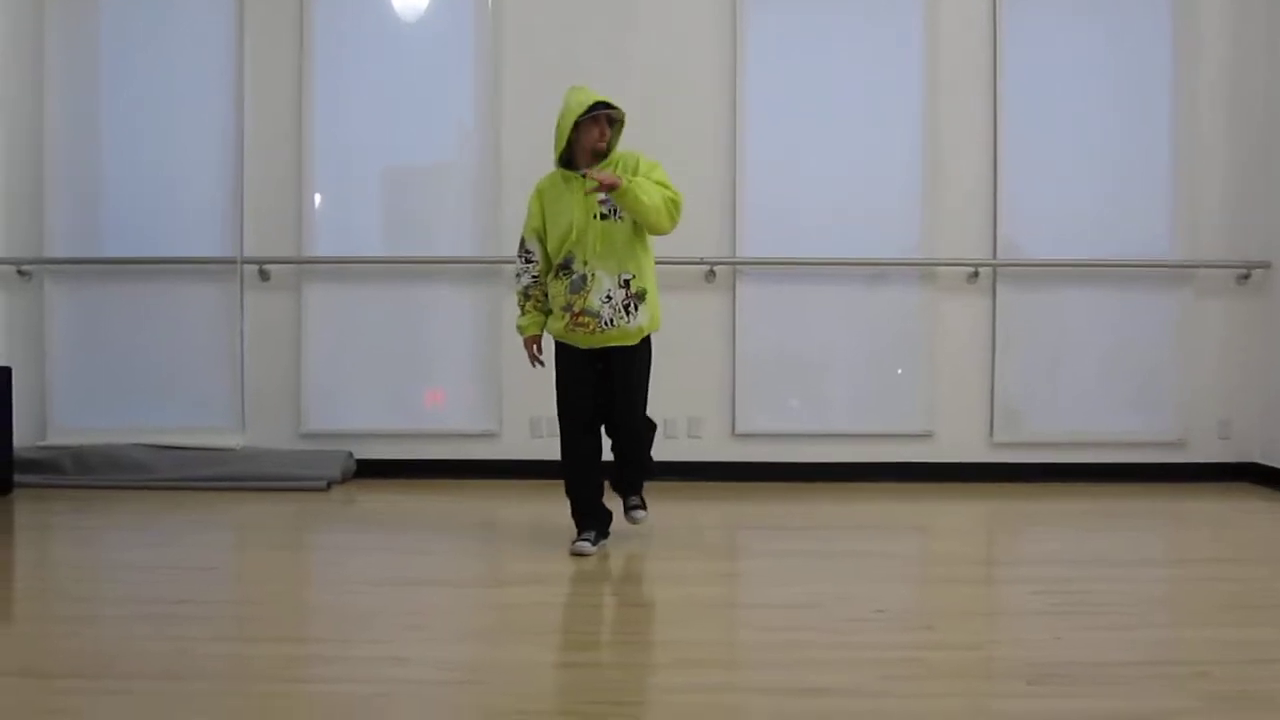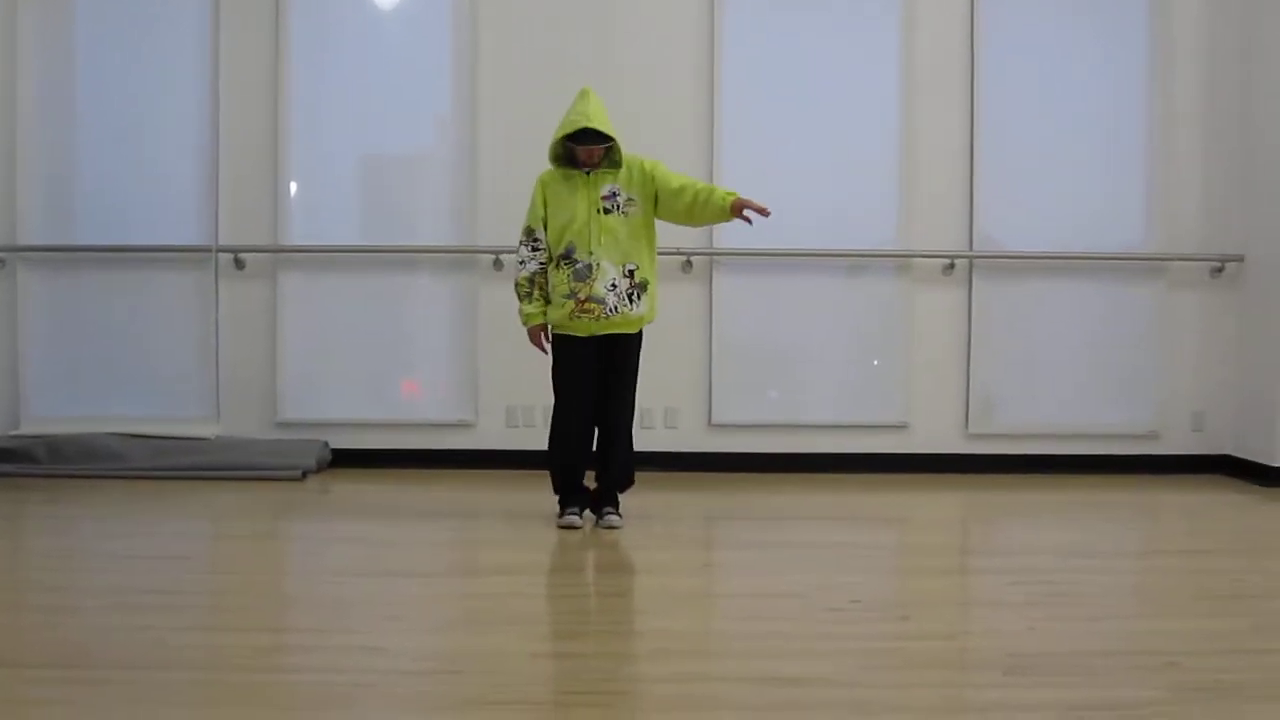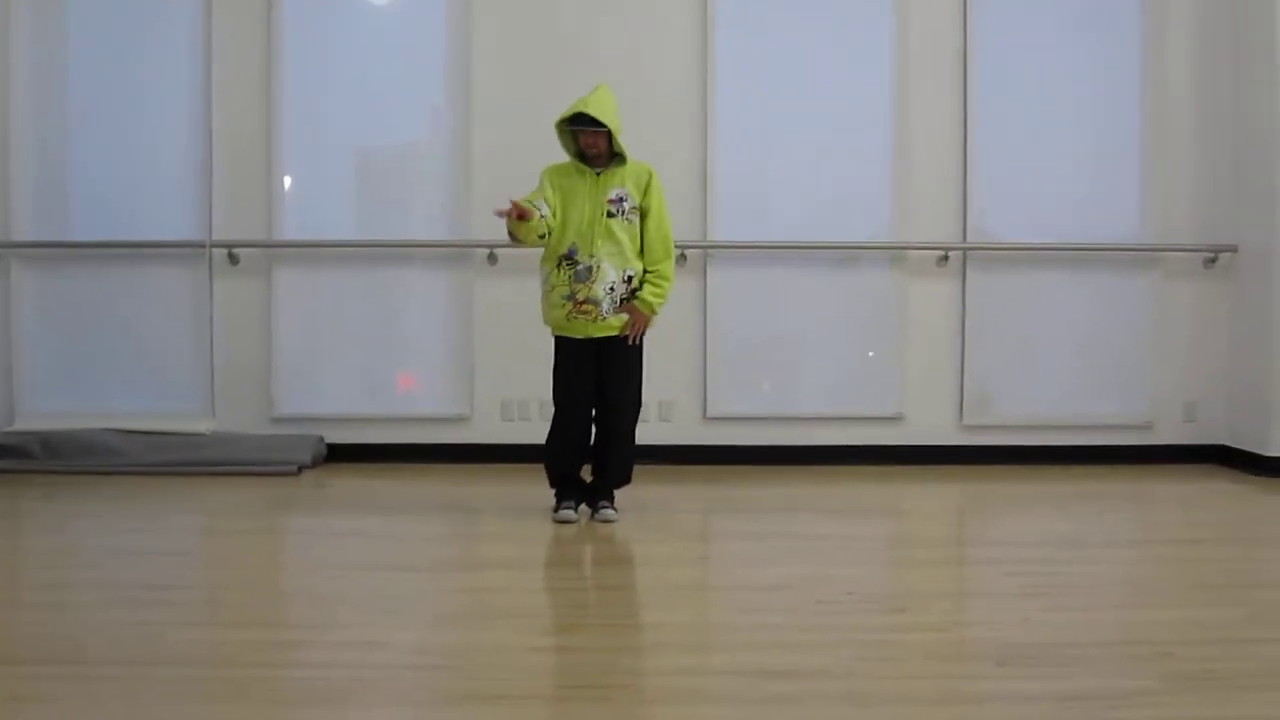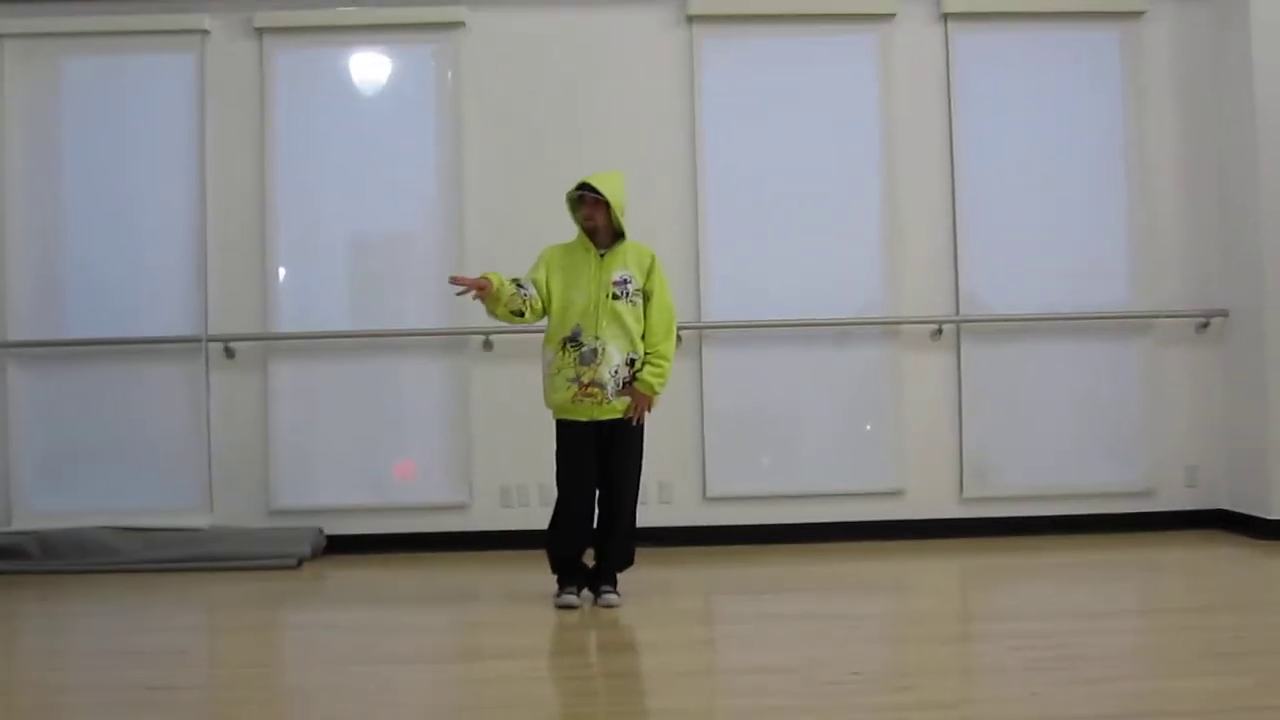
dt=1s
person 1, frame 1
left shoulder: (634, 168)
right shoulder: (548, 190)
left elbow: (665, 213)
right elbow: (532, 262)
left wrist: (622, 186)
right wrist: (531, 322)
left hip: (629, 329)
right hip: (573, 333)
left knee: (628, 420)
right knee: (578, 429)
left ankle: (631, 485)
right ankle: (590, 521)
person 1, frame 2
left shoulder: (639, 173)
right shoulder: (550, 183)
left elbow: (686, 195)
right elbow: (532, 253)
left wrist: (728, 203)
right wrist: (533, 313)
left hip: (624, 320)
right hip: (570, 322)
left knee: (616, 412)
right knee: (572, 412)
left ankle: (608, 496)
right ankle: (571, 496)
person 1, frame 3
left shoulder: (641, 178)
right shoulder: (555, 177)
left elbow: (659, 249)
right elbow: (537, 230)
left wrist: (647, 303)
right wrist: (523, 217)
left hip: (623, 321)
right hip: (571, 320)
left knee: (619, 412)
right knee: (571, 410)
left ankle: (604, 490)
right ankle: (567, 489)
person 1, frame 4
left shoulder: (643, 260)
right shoulder: (556, 258)
left elbow: (661, 329)
right elbow: (524, 304)
left wrist: (649, 384)
right wrist: (492, 288)
left hip: (625, 402)
right hip: (574, 402)
left knee: (620, 495)
right knee: (573, 494)
left ankle: (607, 574)
right ankle: (569, 575)
